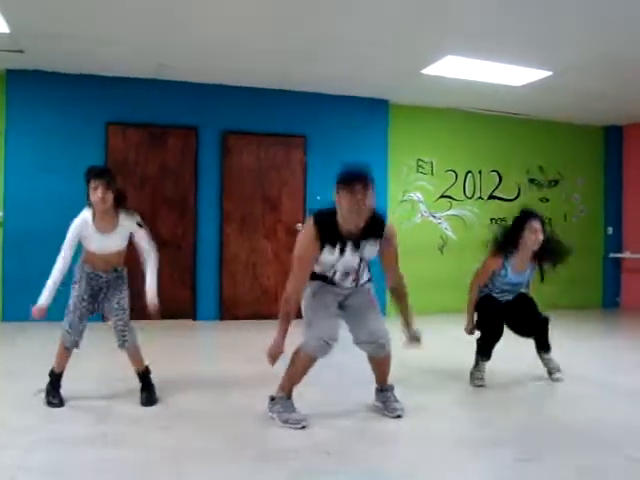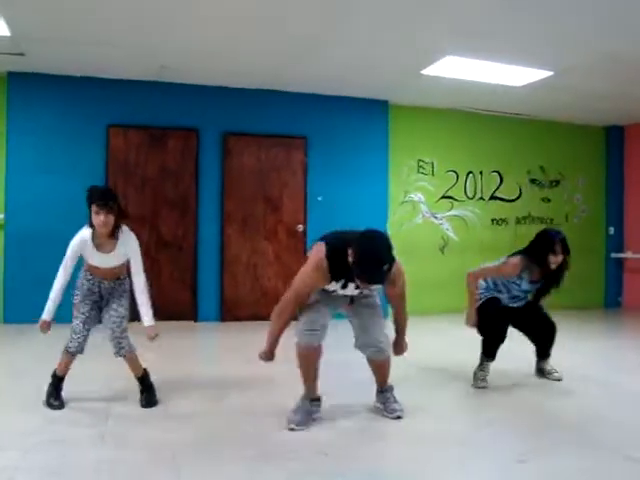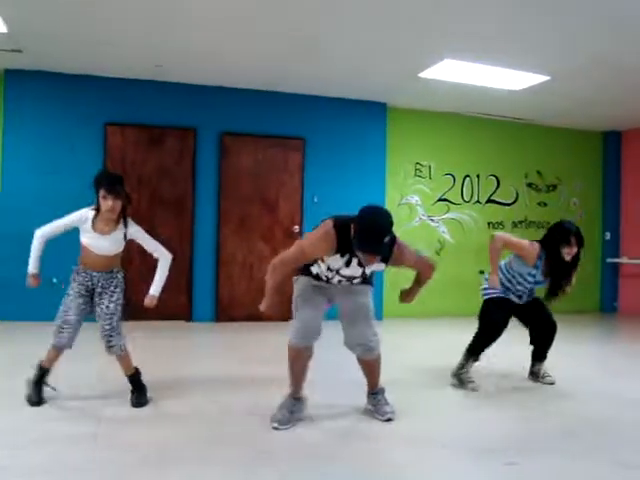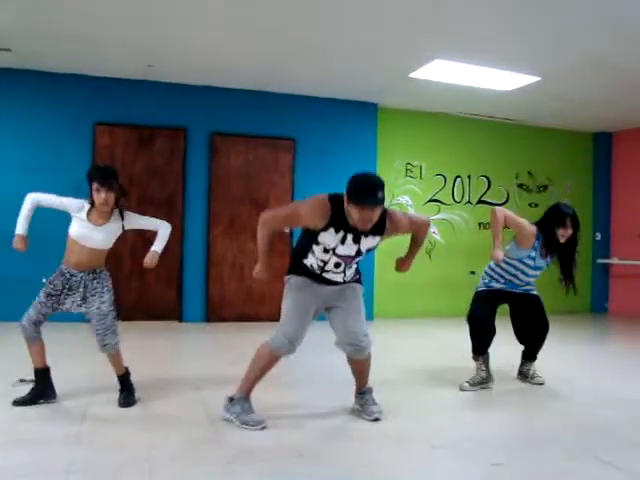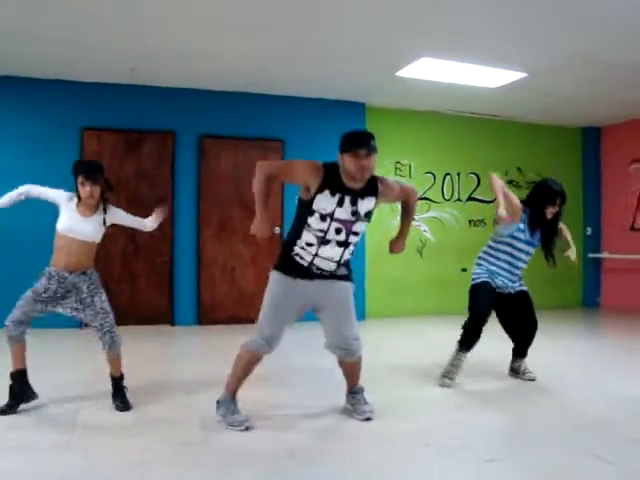
dt=0.3s
person 1, frame 1
left shoulder: (383, 230)
right shoulder: (315, 230)
left elbow: (394, 279)
right elbow: (294, 287)
left wrist: (408, 323)
right wrist: (280, 337)
left hip: (358, 286)
right hip: (321, 285)
left knee: (376, 338)
right knee: (321, 340)
left ankle: (384, 392)
right ankle: (280, 400)
person 1, frame 2
left shoulder: (392, 270)
right shoulder: (322, 262)
left elbow: (399, 306)
right elbow: (286, 306)
left wrist: (400, 339)
right wrist: (270, 347)
left hip: (361, 296)
right hip: (321, 291)
left knee: (377, 342)
right knee: (311, 330)
left ankle: (384, 393)
right ankle: (310, 399)
person 1, frame 3
left shoulder: (397, 251)
right shoulder: (329, 234)
left elbow: (427, 266)
right elbow: (279, 264)
left wrist: (413, 291)
right wrist: (270, 299)
left hip: (355, 286)
right hip: (314, 279)
left knee: (366, 341)
right knee: (305, 330)
left ankle: (375, 395)
right ankle: (294, 398)
person 1, frame 4
left shoulder: (390, 223)
right shoulder: (322, 209)
left elbow: (423, 225)
right elbow: (268, 220)
left wrist: (408, 259)
right wrist: (263, 263)
left hip: (345, 284)
right hip: (305, 279)
left knee: (357, 340)
right knee: (286, 338)
left ankle: (363, 395)
right ankle: (238, 400)
person 1, frame 5
left shoulder: (380, 189)
right shoulder: (315, 175)
left elbow: (410, 193)
right elbow: (264, 168)
left wrist: (402, 235)
right wrist: (261, 216)
left hip: (337, 281)
right hip: (291, 275)
left knee: (347, 344)
right knee: (264, 339)
left ankle: (354, 394)
right ankle: (227, 399)
person 2, frame 1
left shoulder: (129, 219)
right shoulder: (81, 222)
left elbow: (149, 253)
right elbow: (62, 263)
left wrist: (151, 291)
right wrist: (43, 302)
left hip: (116, 278)
right hip: (87, 275)
left knee: (122, 329)
right knee: (73, 328)
left ankle: (146, 382)
right ankle: (54, 384)
person 2, frame 2
left shoulder: (128, 238)
right shoulder: (82, 238)
left elbow: (139, 280)
right elbow: (62, 277)
left wrist: (148, 321)
right wrist: (47, 315)
left hip: (118, 287)
right hip: (89, 283)
left knee: (118, 335)
right knee: (78, 334)
left ankle: (146, 385)
right ankle: (55, 386)
person 2, frame 3
left shoulder: (129, 227)
right shoulder: (84, 217)
left elbow: (164, 256)
right elbow: (41, 234)
left wrist: (154, 290)
right wrist: (33, 268)
left hip: (111, 280)
right hip: (82, 277)
left knee: (111, 334)
right knee: (66, 332)
left ankle: (137, 385)
right ankle: (39, 378)
person 2, frame 4
left shoulder: (124, 218)
right shoulder: (76, 207)
left elbow: (164, 226)
right elbow: (32, 198)
left wrist: (155, 251)
right wrist: (20, 232)
left hip: (96, 279)
right hip: (66, 275)
left knee: (106, 333)
right knee: (29, 323)
left ankle: (125, 385)
right ankle: (43, 385)
person 2, frame 5
left shoulder: (109, 213)
right shoulder: (65, 200)
left elbow: (144, 224)
right elbow: (29, 190)
left wrist: (155, 220)
left hip: (87, 280)
right hip: (54, 277)
left knee: (109, 333)
left ankle: (118, 389)
person 3, frame 1
left shoulder: (536, 257)
right shoulder: (500, 256)
left elbow: (531, 280)
right elbow: (476, 284)
right wrist: (470, 318)
left hip: (514, 295)
right hip: (489, 295)
left knee: (538, 323)
right knee: (493, 328)
left ankle: (546, 356)
right ankle: (479, 366)
person 3, frame 2
left shoulder: (551, 270)
right shoulder: (518, 264)
right elbow: (472, 276)
left wrist: (538, 312)
right wrist: (472, 310)
left hip: (518, 300)
right hip: (491, 296)
left knee: (547, 328)
right knee: (496, 328)
left ankle: (543, 364)
right ankle: (484, 367)
person 3, frame 3
left shoulder: (562, 261)
right shoulder: (532, 251)
right elbow: (497, 237)
right wrist: (493, 273)
left hip: (524, 296)
right hip: (499, 291)
left knee: (548, 326)
right knee: (492, 328)
left ankle: (537, 367)
right ankle: (464, 368)
person 3, frame 4
left shoulder: (559, 245)
right shoulder: (530, 233)
left elbow: (569, 259)
right elbow: (498, 212)
left wrist: (568, 275)
right wrist: (497, 247)
left hip: (523, 289)
right hip: (494, 283)
left knee: (540, 326)
right knee: (478, 317)
left ankle: (527, 367)
right ankle: (482, 371)
person 3, frame 5
left shoulder: (545, 223)
right shoulder: (516, 209)
left elbow: (559, 227)
right elbow: (494, 178)
left wrist: (571, 246)
right wrist: (501, 207)
left hip: (512, 283)
right hip: (487, 275)
left knee: (527, 325)
right knee: (478, 315)
left ankle: (518, 363)
right ankle: (458, 359)
